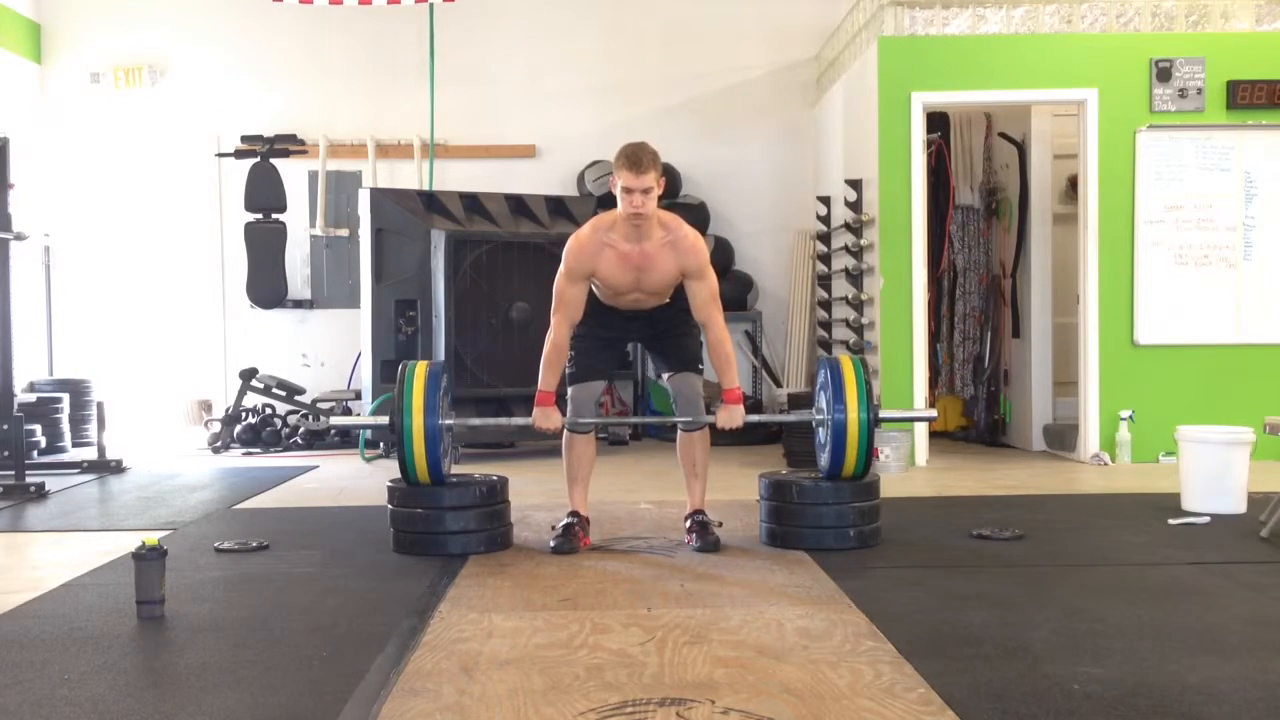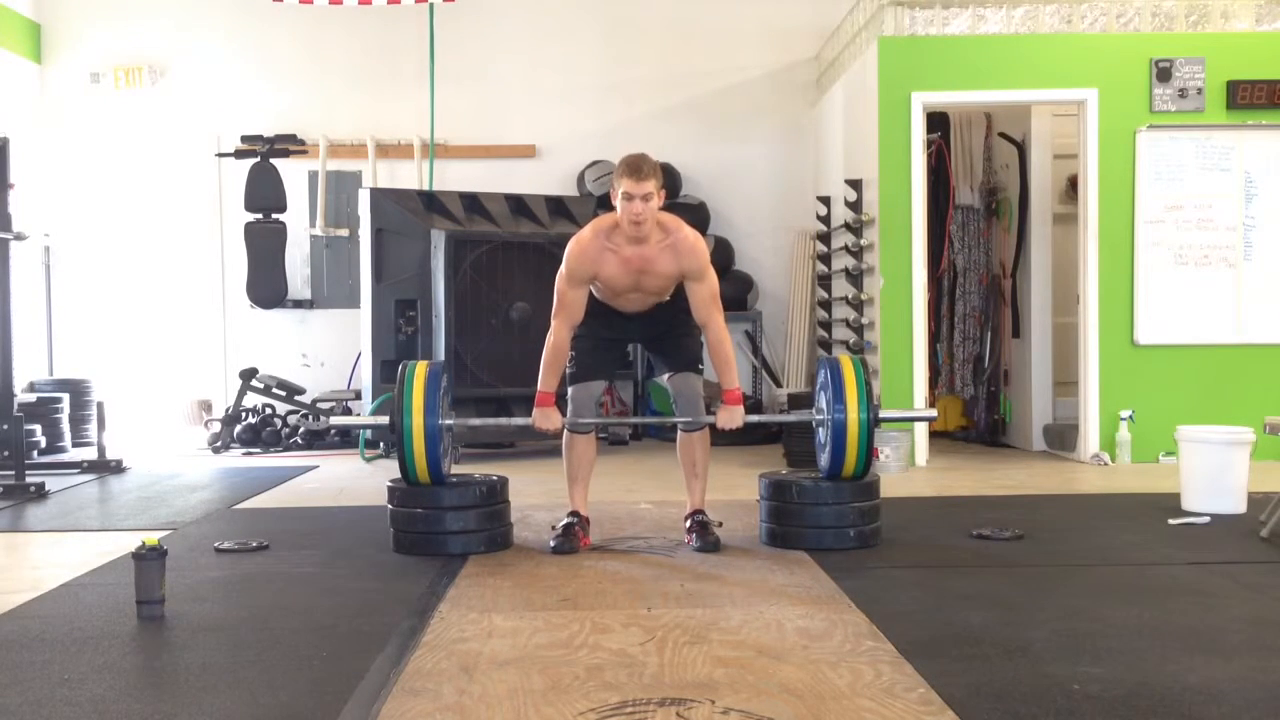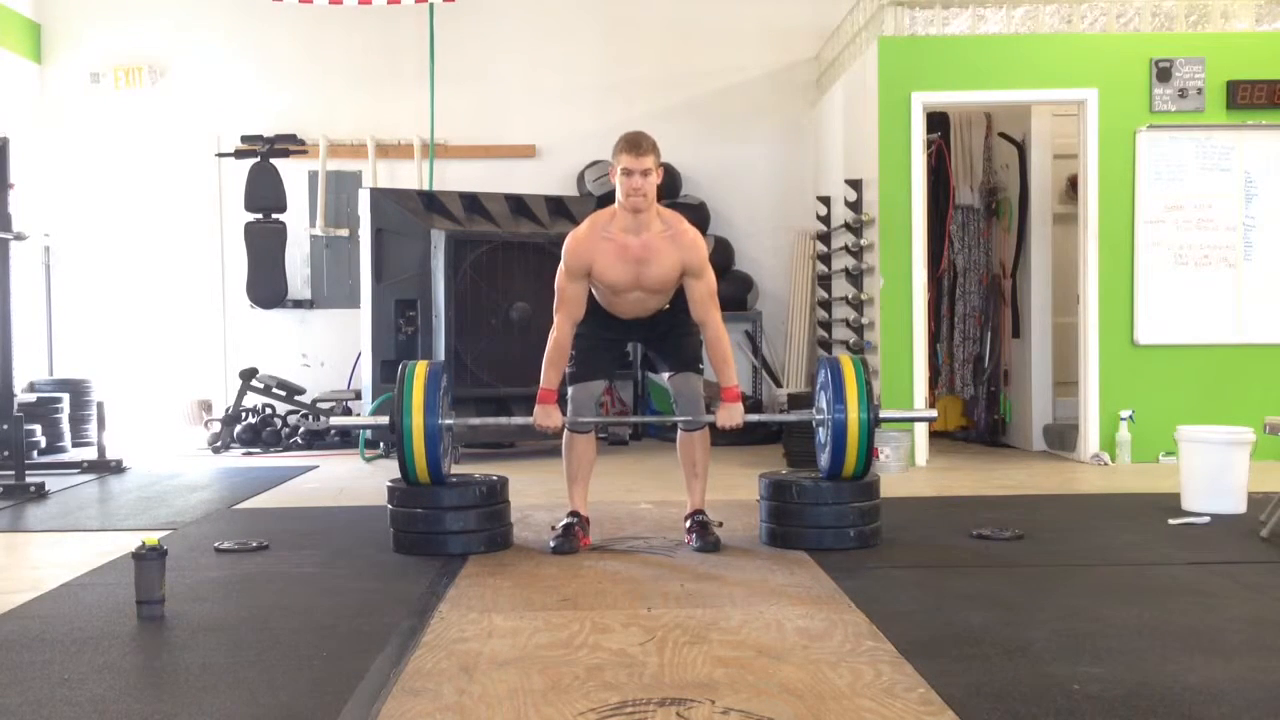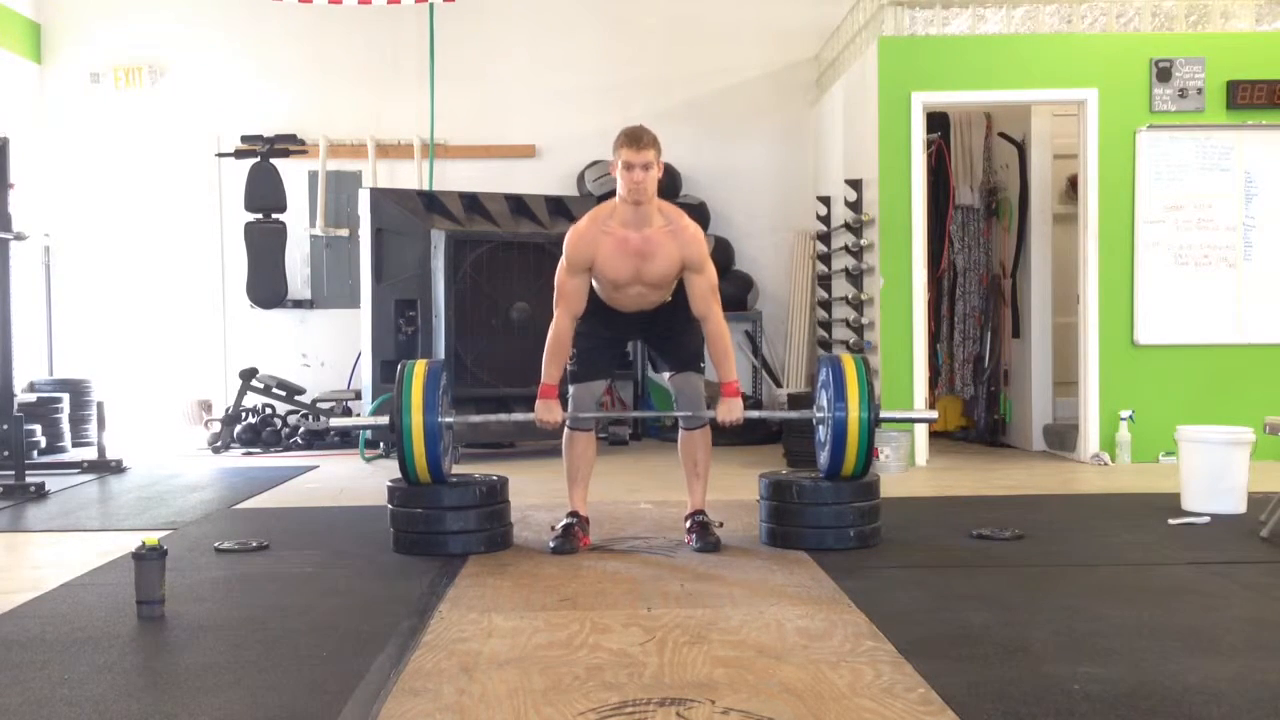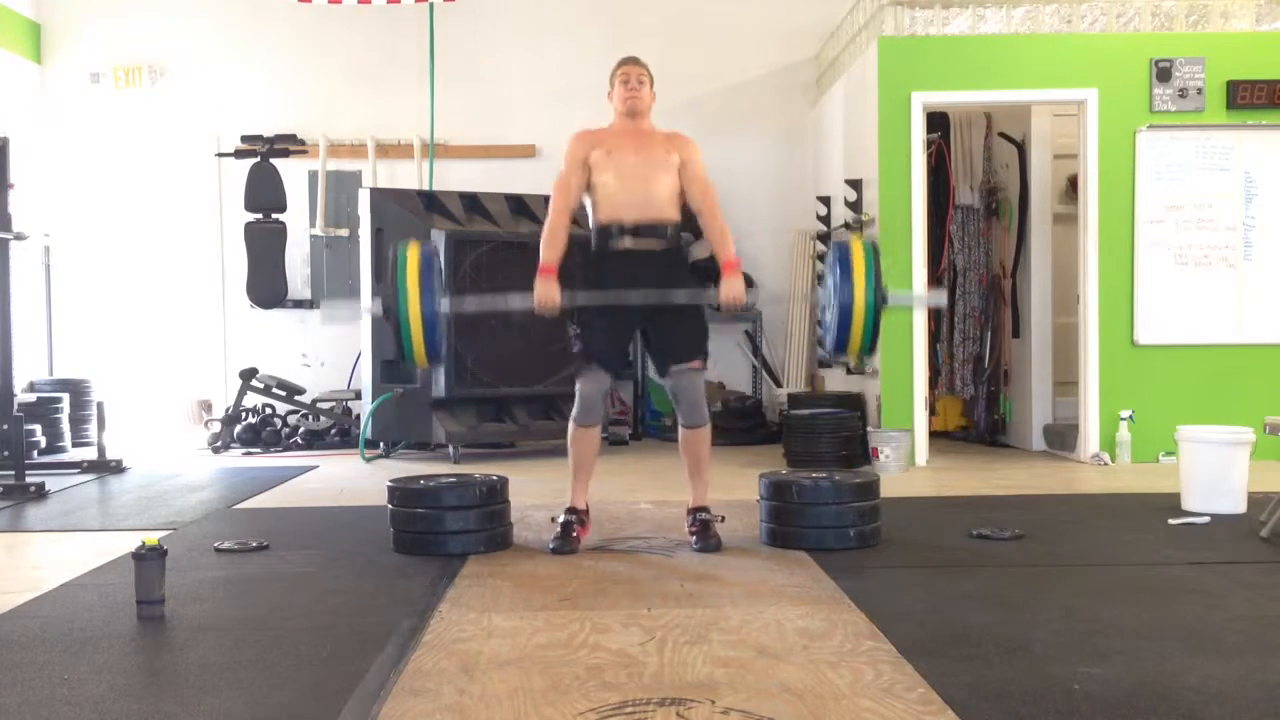
dt=0.5s
person 1, frame 1
left shoulder: (686, 243)
right shoulder: (585, 244)
left elbow: (712, 322)
right elbow: (561, 325)
left wrist: (732, 397)
right wrist: (545, 400)
left hip: (668, 314)
right hip: (601, 315)
left knee: (691, 401)
right knee: (580, 405)
left ankle: (697, 515)
right ankle: (576, 517)
person 1, frame 2
left shoulder: (687, 244)
right shoulder: (585, 247)
left elbow: (712, 323)
right elbow: (562, 326)
left wrist: (732, 397)
right wrist: (544, 401)
left hip: (668, 313)
right hip: (602, 315)
left knee: (692, 401)
right knee: (580, 405)
left ankle: (697, 516)
right ankle: (577, 518)
person 1, frame 3
left shoulder: (685, 239)
right shoulder: (583, 241)
left elbow: (709, 319)
right elbow: (565, 322)
left wrist: (730, 396)
right wrist: (546, 398)
left hip: (669, 317)
right hip: (601, 318)
left knee: (692, 401)
right knee: (580, 405)
left ankle: (697, 515)
right ankle: (576, 517)
person 1, frame 4
left shoulder: (685, 234)
right shoulder: (584, 235)
left elbow: (709, 315)
right elbow: (565, 317)
left wrist: (730, 391)
right wrist: (548, 393)
left hip: (668, 311)
right hip: (602, 312)
left knee: (693, 401)
right knee: (581, 403)
left ankle: (697, 516)
right ankle: (576, 518)
person 1, frame 5
left shoulder: (678, 145)
right shoulder: (587, 142)
left elbow: (707, 206)
right elbow: (561, 208)
left wrist: (730, 270)
right wrist: (547, 274)
left hip: (667, 266)
right hip: (608, 266)
left knee: (690, 392)
right knee: (590, 391)
left ankle: (700, 512)
right ankle: (576, 511)
